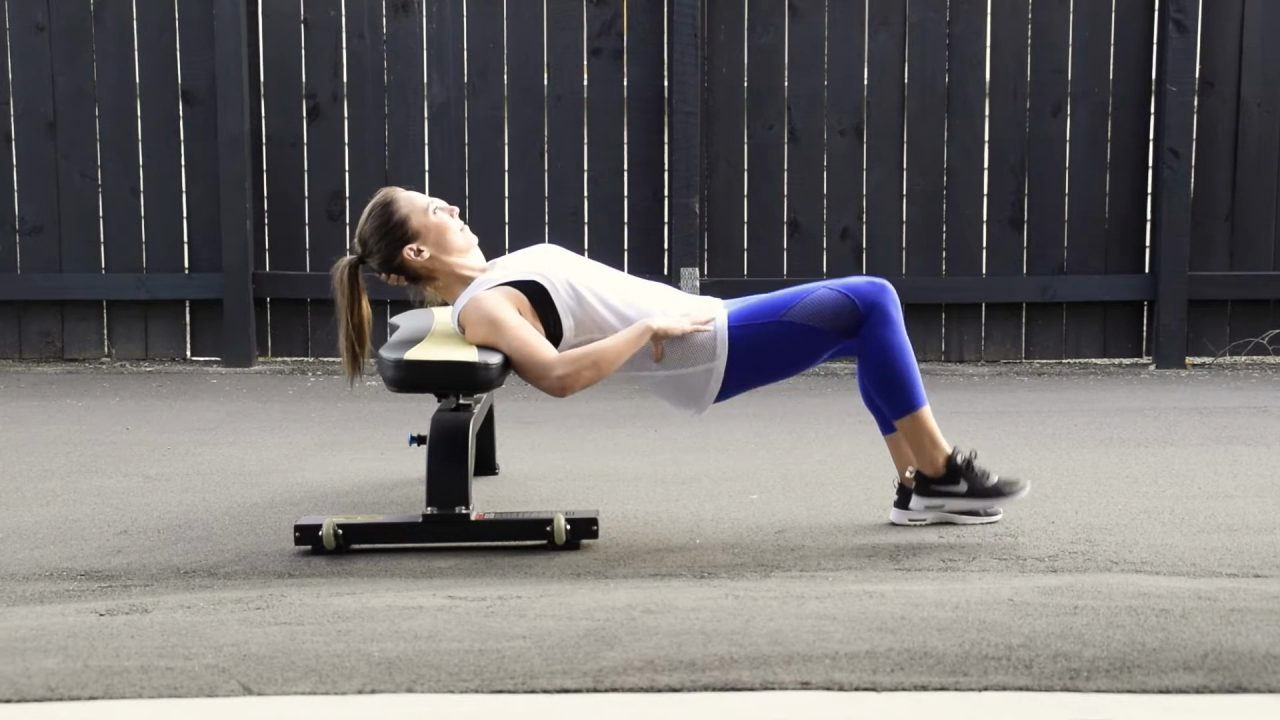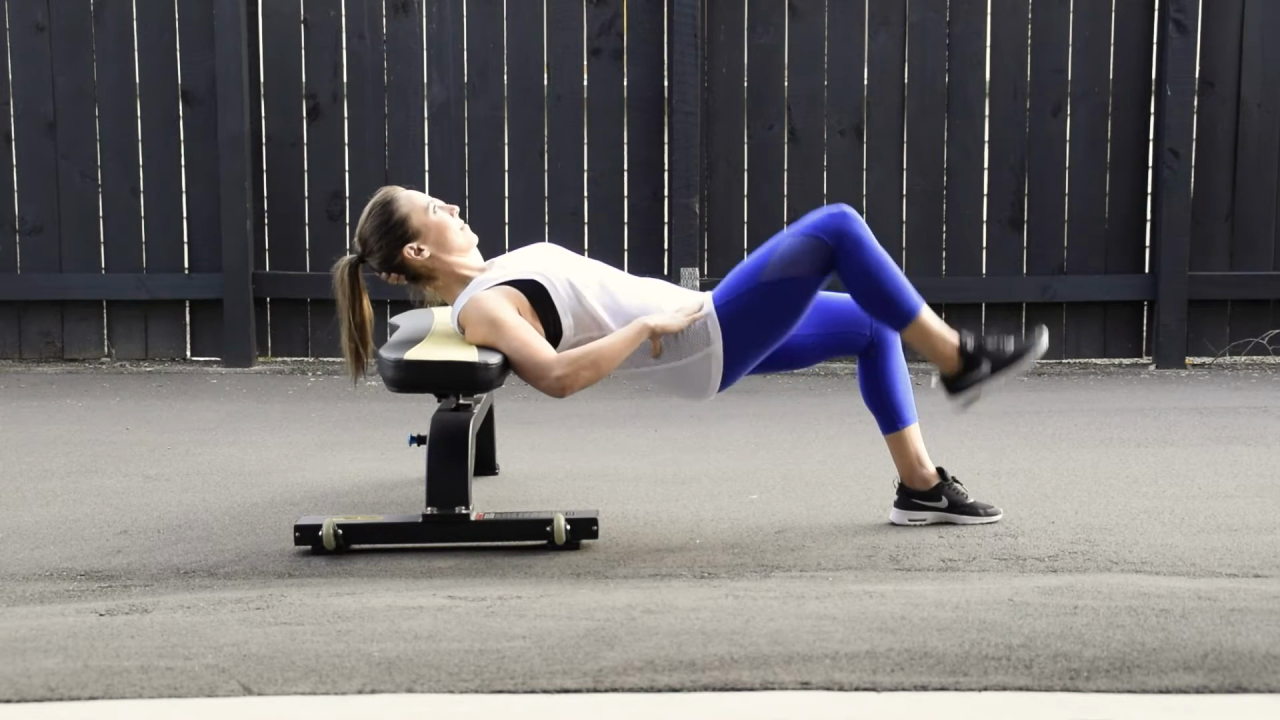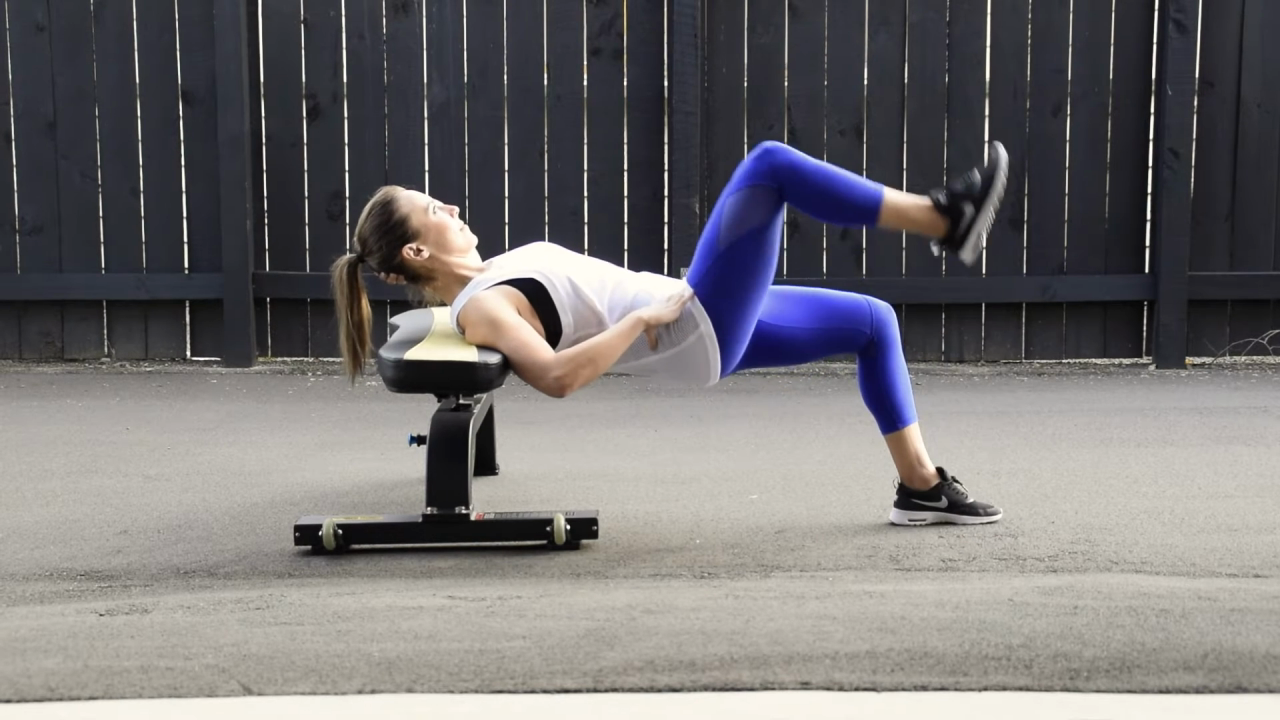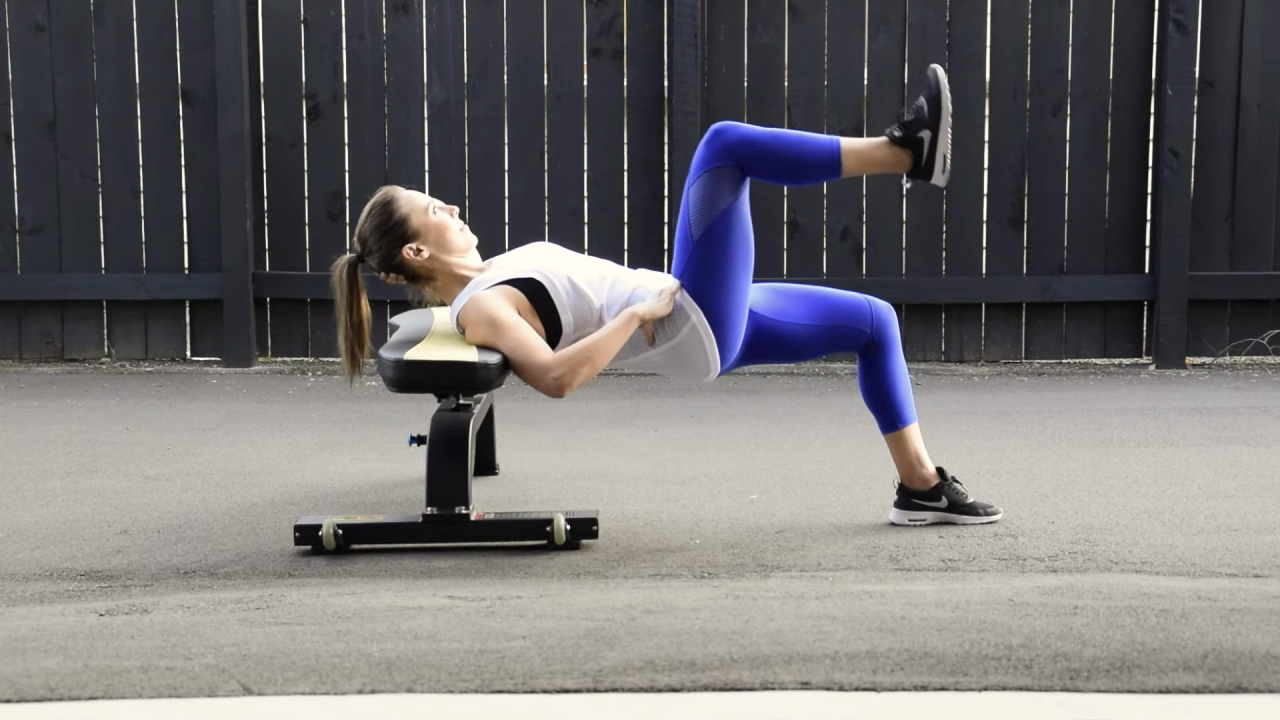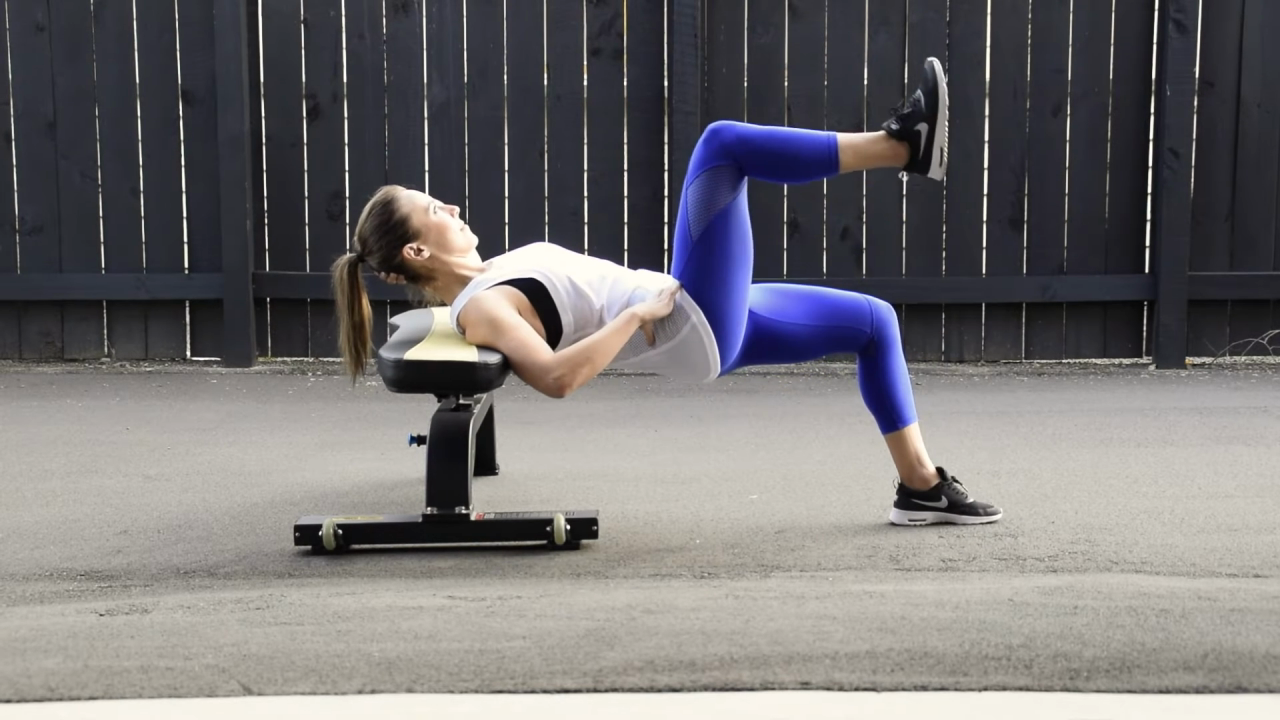
dt=0.2s
person 1, frame 1
left shoulder: (490, 283)
right shoulder: (480, 309)
right elbow: (561, 374)
left wrist: (671, 312)
right wrist: (651, 327)
left hip: (704, 331)
right hip: (703, 356)
left knee: (867, 317)
right knee: (869, 300)
left ankle: (916, 486)
right ankle: (939, 471)
person 1, frame 2
left shoulder: (489, 282)
right shoulder: (480, 309)
right elbow: (559, 375)
right wrist: (652, 323)
left hip: (706, 325)
right hip: (701, 346)
left knee: (872, 324)
right knee: (834, 228)
left ankle: (922, 487)
right ankle: (956, 358)
person 1, frame 3
left shoulder: (486, 283)
right shoulder: (479, 308)
right elbow: (557, 375)
right wrist: (643, 317)
left hip: (703, 325)
right hip: (695, 331)
left knee: (873, 319)
right knee: (769, 164)
left ankle: (922, 487)
right ankle: (945, 220)
person 1, frame 4
left shoulder: (487, 282)
right shoulder: (479, 310)
right elbow: (558, 376)
right wrist: (639, 312)
left hip: (702, 321)
right hip: (693, 327)
left knee: (873, 321)
right knee: (723, 142)
left ankle: (920, 488)
right ankle: (909, 152)
person 1, frame 5
left shoulder: (487, 282)
right shoulder: (480, 308)
right elbow: (557, 377)
right wrist: (640, 310)
left hip: (708, 326)
right hip: (693, 327)
left knee: (873, 322)
right knee: (720, 142)
left ankle: (922, 487)
right ankle: (905, 146)
